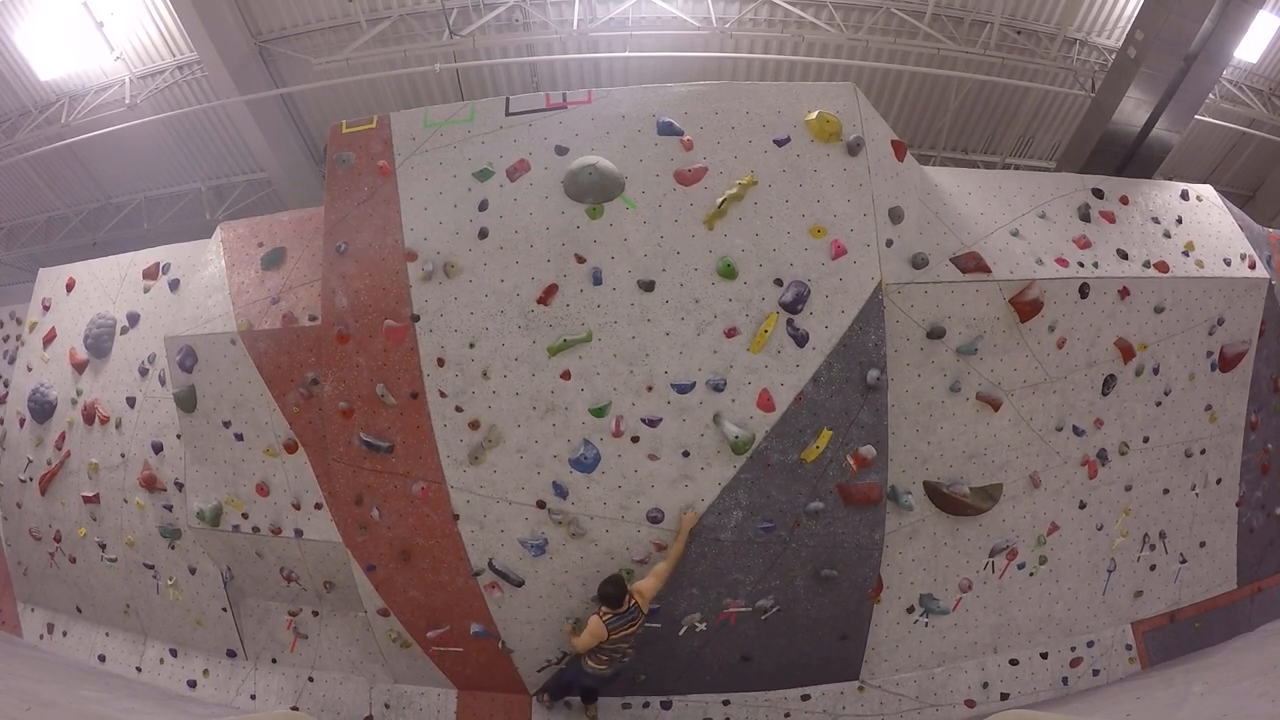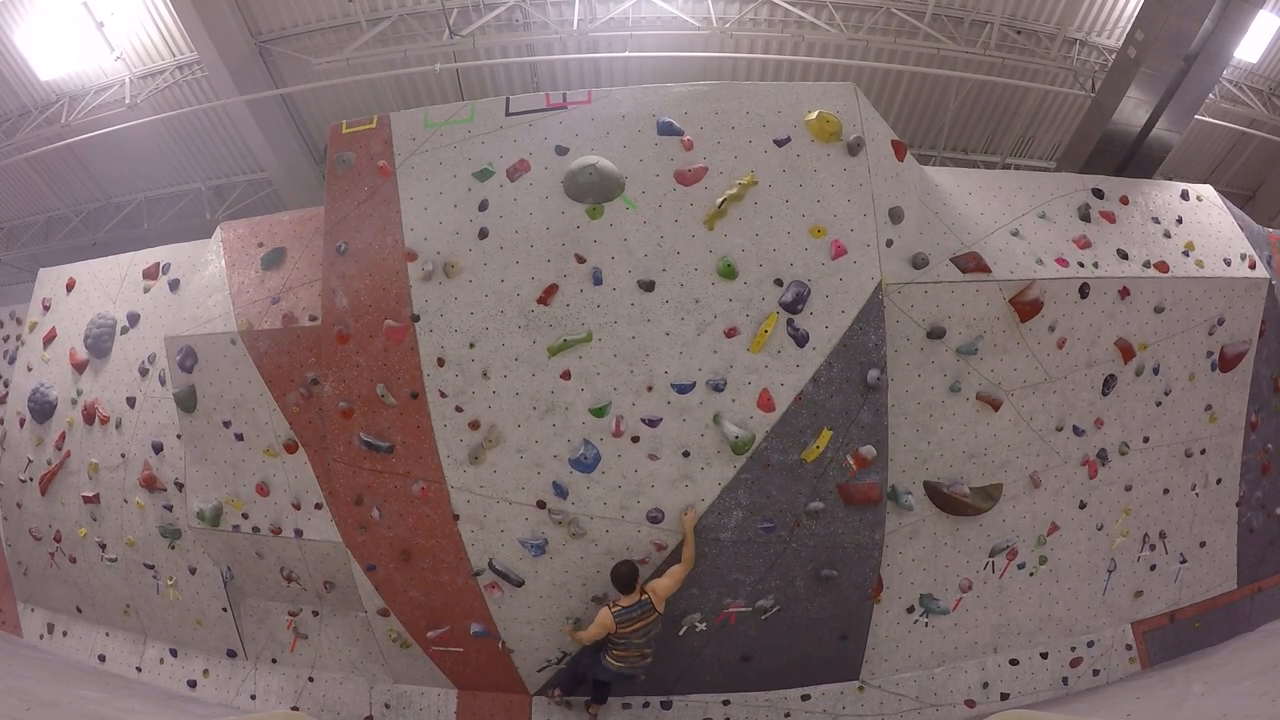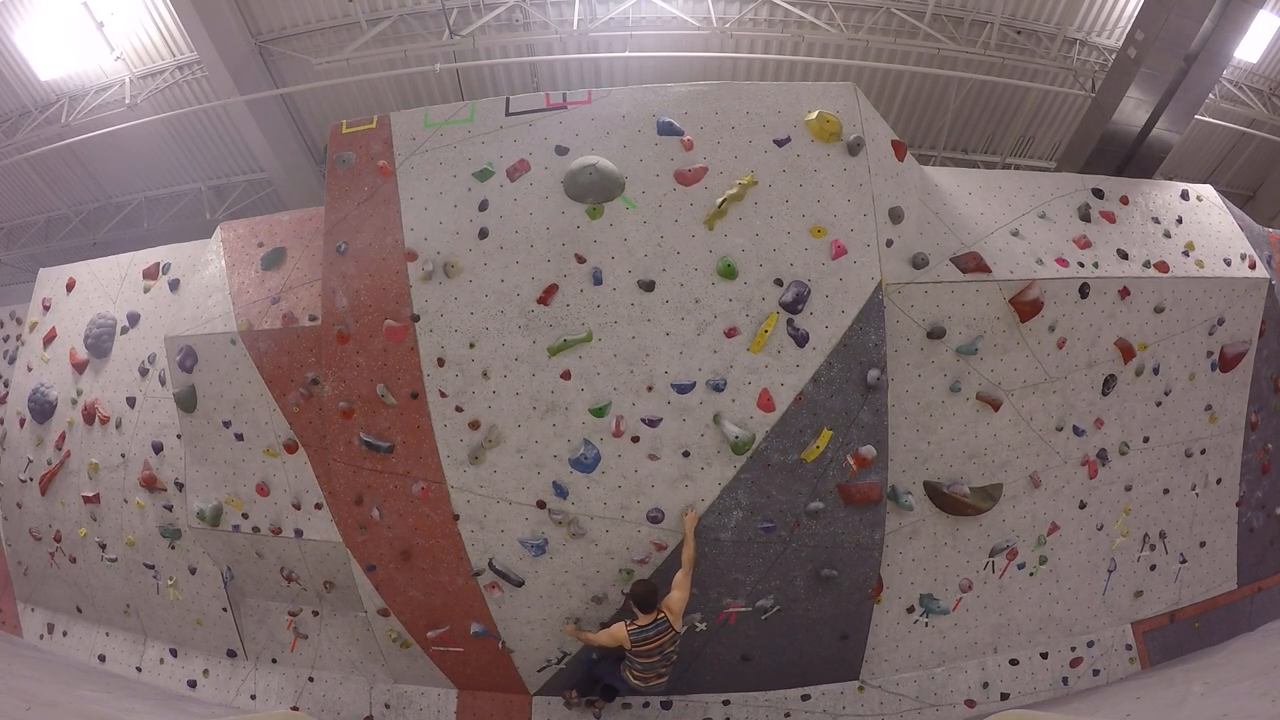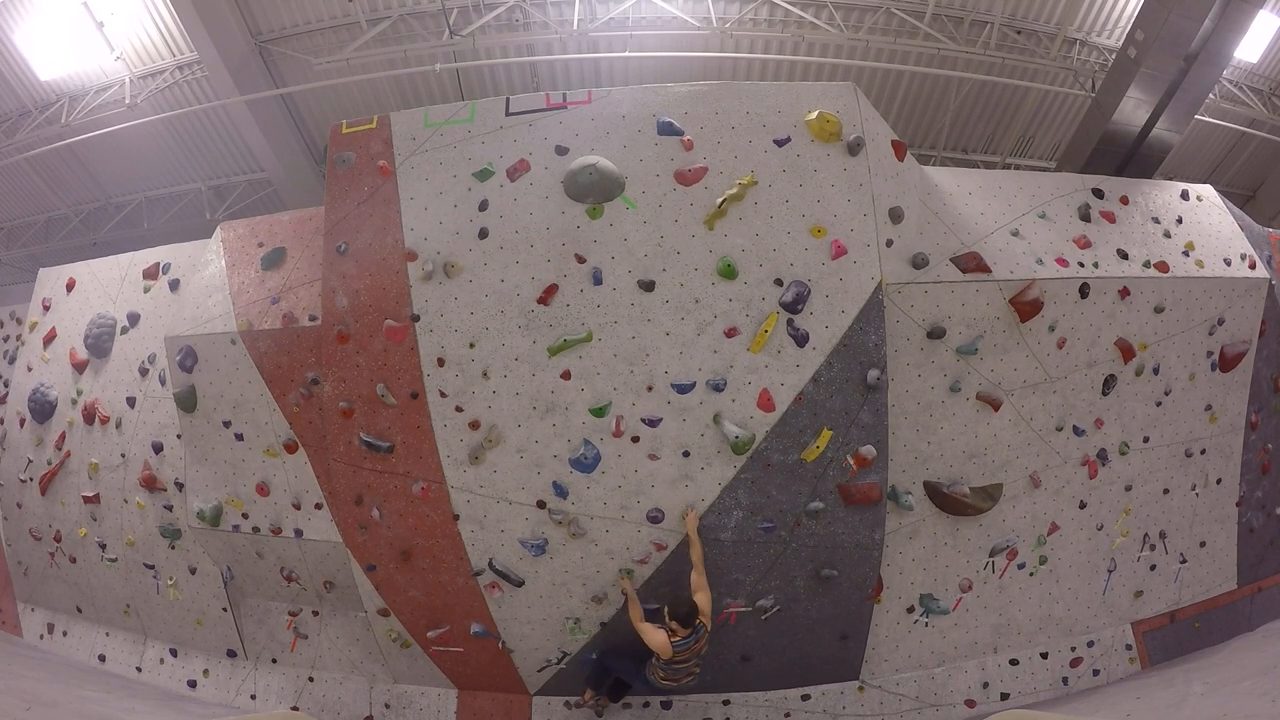
dt=0.5s
person 1, frame 1
left shoulder: (598, 623)
right shoulder: (640, 597)
left elbow: (579, 646)
right elbow: (669, 562)
left wrist: (570, 633)
right wrist: (685, 527)
left hip: (595, 670)
right hip: (618, 665)
left knee: (568, 675)
left ankle: (548, 696)
right ankle: (590, 707)
person 1, frame 2
left shoulder: (608, 615)
right shoulder: (655, 594)
left elbow: (586, 639)
right elbow: (686, 564)
left wrist: (571, 632)
right wrist: (688, 527)
left hip: (617, 668)
right hip: (642, 664)
left knee: (581, 662)
left ankle: (560, 693)
right ankle: (595, 706)
person 1, frame 3
left shoulder: (623, 632)
right shoulder: (672, 614)
left elbow: (594, 639)
right elbow: (686, 568)
left wrist: (574, 631)
right wrist: (689, 529)
left hip: (635, 684)
right hip: (661, 682)
left knee: (598, 666)
left ankle: (576, 694)
right ankle: (601, 702)
person 1, frame 4
left shoulder: (662, 642)
right shoulder: (703, 616)
left elbow: (638, 622)
right elbow: (698, 568)
left wrist: (629, 591)
right wrist: (692, 530)
left hip: (658, 683)
right hip: (686, 678)
left knee: (607, 656)
right knee: (630, 660)
left ankle: (590, 696)
right ankle: (605, 700)
